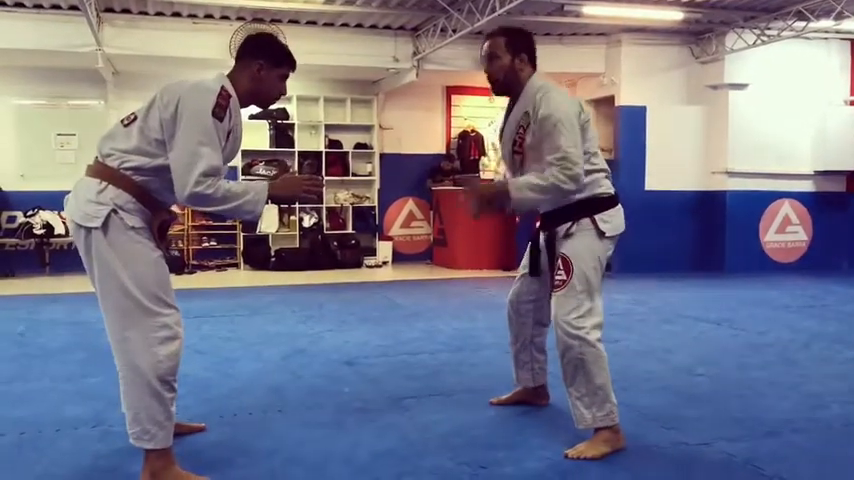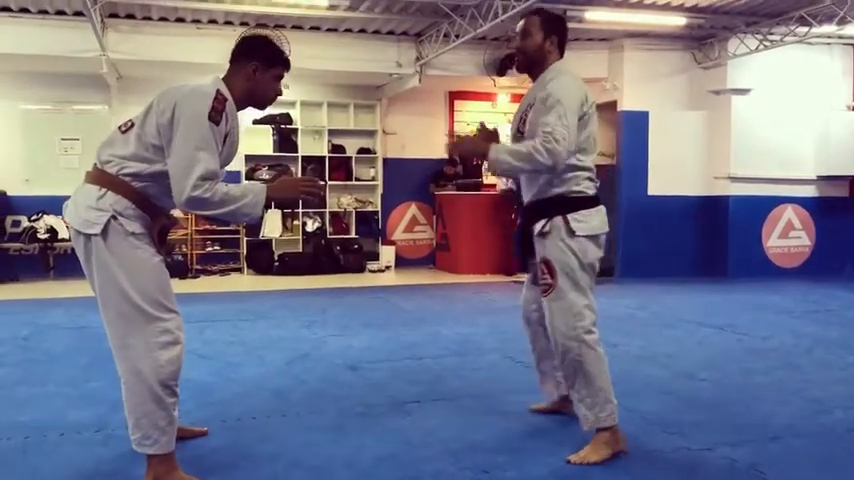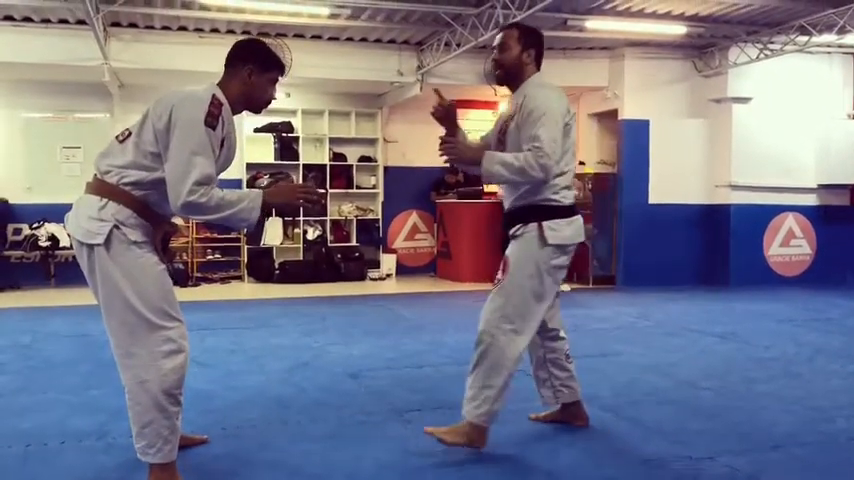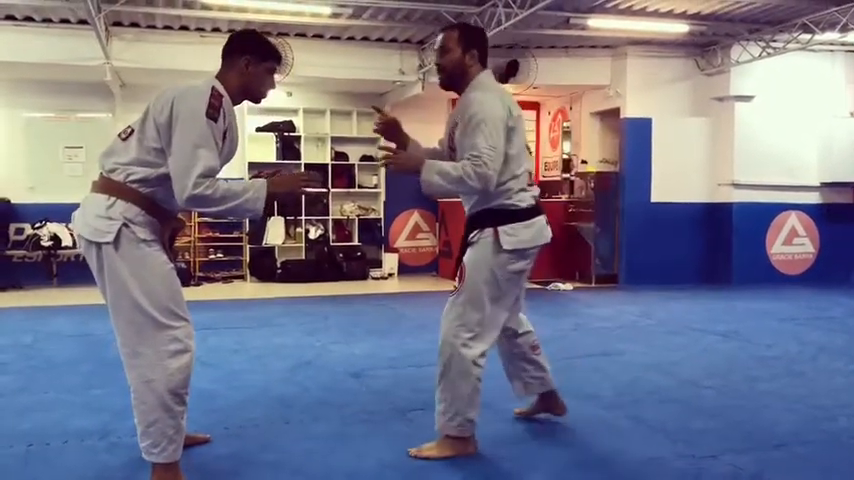
dt=0.4s
person 1, frame 1
left shoulder: (219, 104)
right shoulder: (206, 98)
left elbow: (189, 182)
right elbow: (197, 188)
left wrist: (236, 198)
right wrist: (271, 190)
left hip: (121, 208)
right hip: (109, 208)
left knee: (144, 325)
right knee: (154, 332)
left ankle: (154, 419)
person 1, frame 2
left shoulder: (214, 107)
right shoulder: (203, 103)
right elbow: (195, 192)
left wrist: (214, 206)
right wrist: (269, 192)
left hip: (120, 214)
right hip: (110, 216)
left knee: (148, 330)
right knee: (155, 338)
left ankle: (157, 424)
person 1, frame 3
left shoulder: (209, 112)
right shoulder: (200, 108)
right elbow: (190, 197)
left wrist: (209, 215)
right wrist: (265, 198)
left hip: (122, 223)
right hip: (111, 225)
left knee: (151, 340)
right knee: (159, 346)
left ankle: (160, 432)
person 1, frame 4
left shoulder: (211, 104)
right shoulder: (201, 101)
right elbow: (196, 189)
left wrist: (226, 204)
right wrist: (269, 189)
left hip: (129, 220)
right hip: (120, 223)
left knee: (155, 338)
right knee: (165, 344)
left ankle: (164, 431)
person 2, frame 1
left shoulder: (552, 104)
right shoulder: (516, 109)
left elbow: (568, 175)
left wrist: (505, 191)
right wrist: (497, 196)
left hip: (588, 221)
right hip: (557, 222)
left knee: (573, 321)
right knee: (524, 303)
left ankle: (607, 428)
right ankle: (532, 386)
person 2, frame 2
left shoulder: (561, 87)
right shoulder: (541, 91)
left elbow: (550, 152)
left wrist: (488, 151)
right wrist: (496, 150)
left hip: (568, 220)
right hip: (550, 219)
left knee: (571, 322)
right knee: (538, 313)
left ankle: (607, 431)
right ankle: (567, 396)
person 2, frame 3
left shoulder: (542, 99)
right shoulder: (519, 105)
left elbow: (540, 164)
right elbow: (487, 156)
left wrist: (476, 157)
right wrist: (454, 130)
left hip: (543, 227)
right hip: (537, 225)
left knee: (501, 322)
right knee: (541, 322)
left ankle: (474, 425)
right ankle: (569, 405)
person 2, frame 4
left shoulder: (484, 101)
right shoulder: (473, 102)
left elbow: (479, 175)
right elbow: (448, 161)
left wrist: (417, 166)
right wrist: (404, 142)
left hip: (502, 231)
right hip: (511, 227)
left knee: (461, 330)
right knee: (506, 319)
left ankle: (458, 435)
right ankle: (545, 394)
